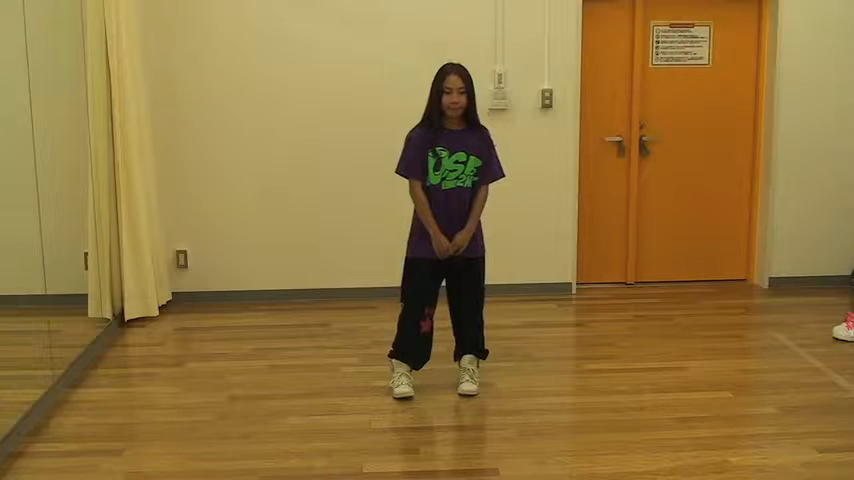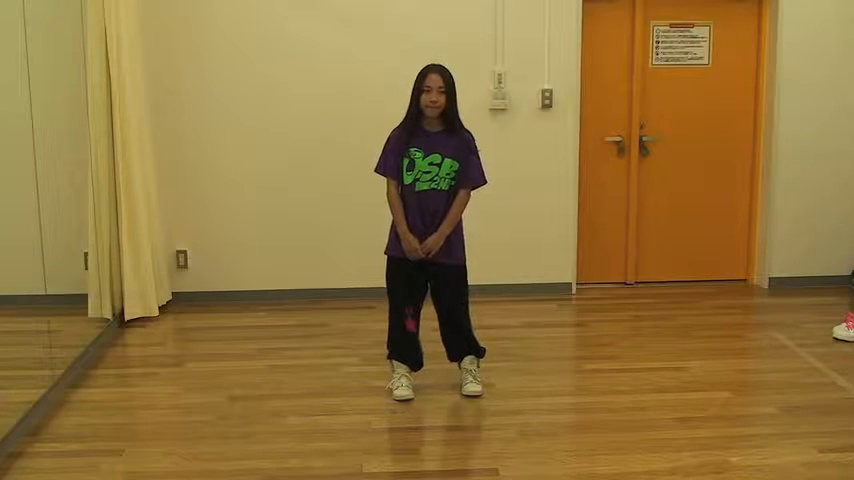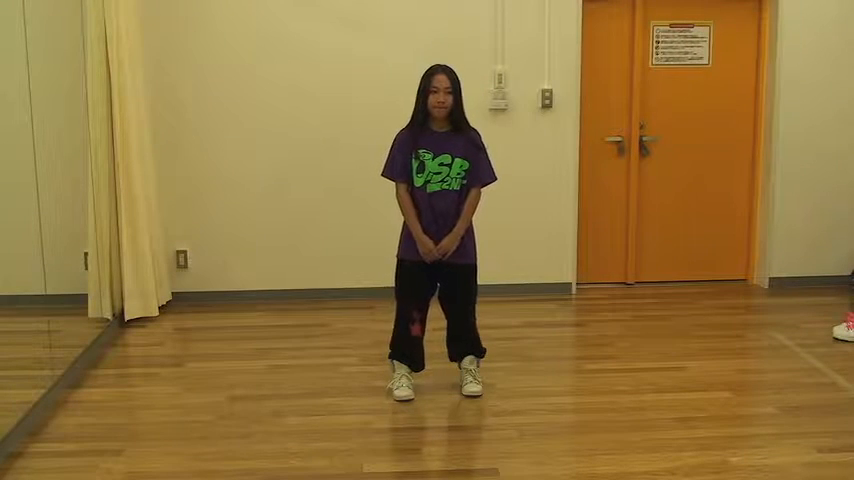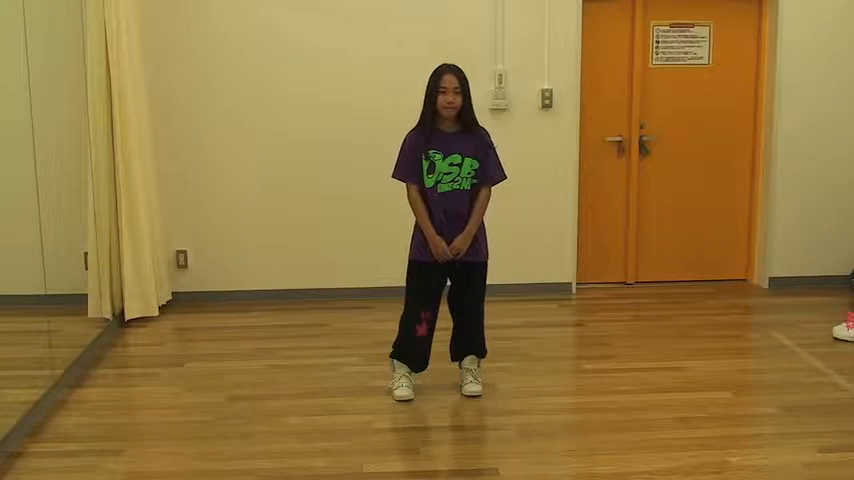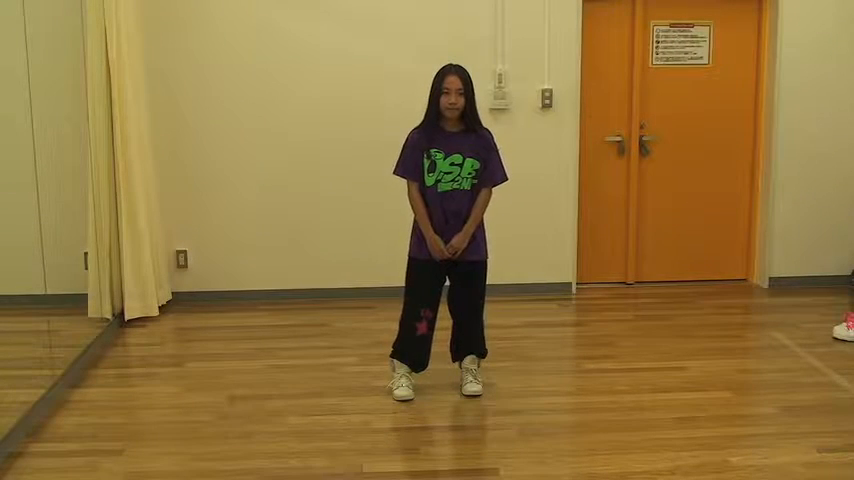
dt=0.7s
person 1, frame 1
left shoulder: (480, 137)
right shoulder: (421, 137)
left elbow: (483, 188)
right elbow: (415, 188)
left wrist: (467, 231)
right wrist: (436, 235)
left hip: (468, 240)
right hip: (427, 238)
left knee: (468, 304)
right knee: (418, 304)
left ankle: (469, 363)
right ankle: (403, 366)
person 1, frame 2
left shoulder: (462, 141)
right shoulder: (402, 137)
left elbow: (464, 192)
right elbow: (392, 187)
left wrist: (440, 236)
right wrist: (404, 234)
left hip: (446, 242)
right hip: (405, 241)
left knee: (454, 306)
right knee: (404, 307)
left ankle: (469, 364)
right ankle: (402, 368)
person 1, frame 3
left shoulder: (469, 140)
right shoulder: (408, 139)
left elbow: (475, 191)
right elbow: (402, 190)
left wrist: (455, 236)
right wrist: (420, 237)
left hip: (458, 243)
right hip: (417, 243)
left knee: (461, 307)
right knee: (411, 308)
left ankle: (469, 365)
right ankle: (402, 369)
person 1, frame 4
left shoulder: (479, 139)
right shoulder: (418, 139)
left elbow: (485, 190)
right elbow: (413, 191)
left wrist: (467, 236)
right wrist: (433, 237)
left hip: (470, 243)
right hip: (428, 242)
left knee: (469, 307)
right knee: (419, 308)
left ankle: (470, 366)
right ankle: (403, 369)
person 1, frame 5
left shoulder: (481, 140)
right shoulder: (420, 138)
left elbow: (486, 190)
right elbow: (413, 189)
left wrist: (464, 235)
right wrist: (430, 236)
left hip: (469, 242)
right hip: (427, 241)
left knee: (469, 306)
right knee: (419, 307)
left ankle: (470, 366)
right ankle: (403, 369)
